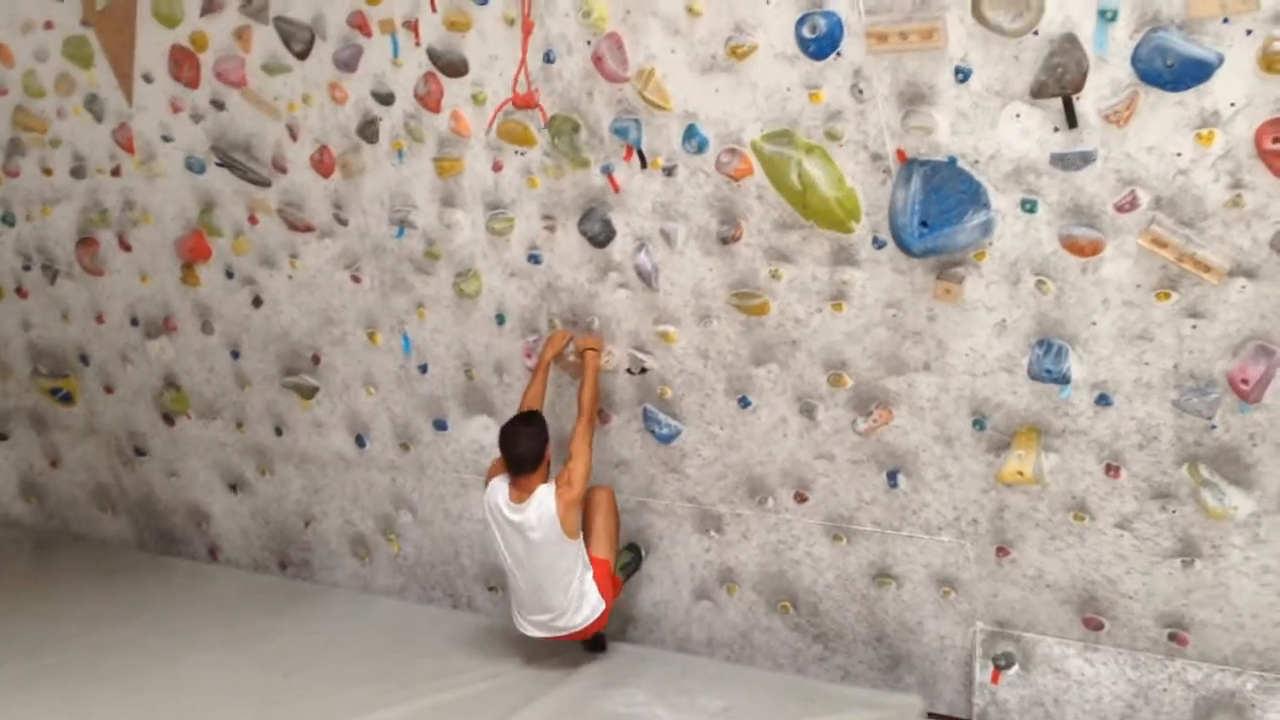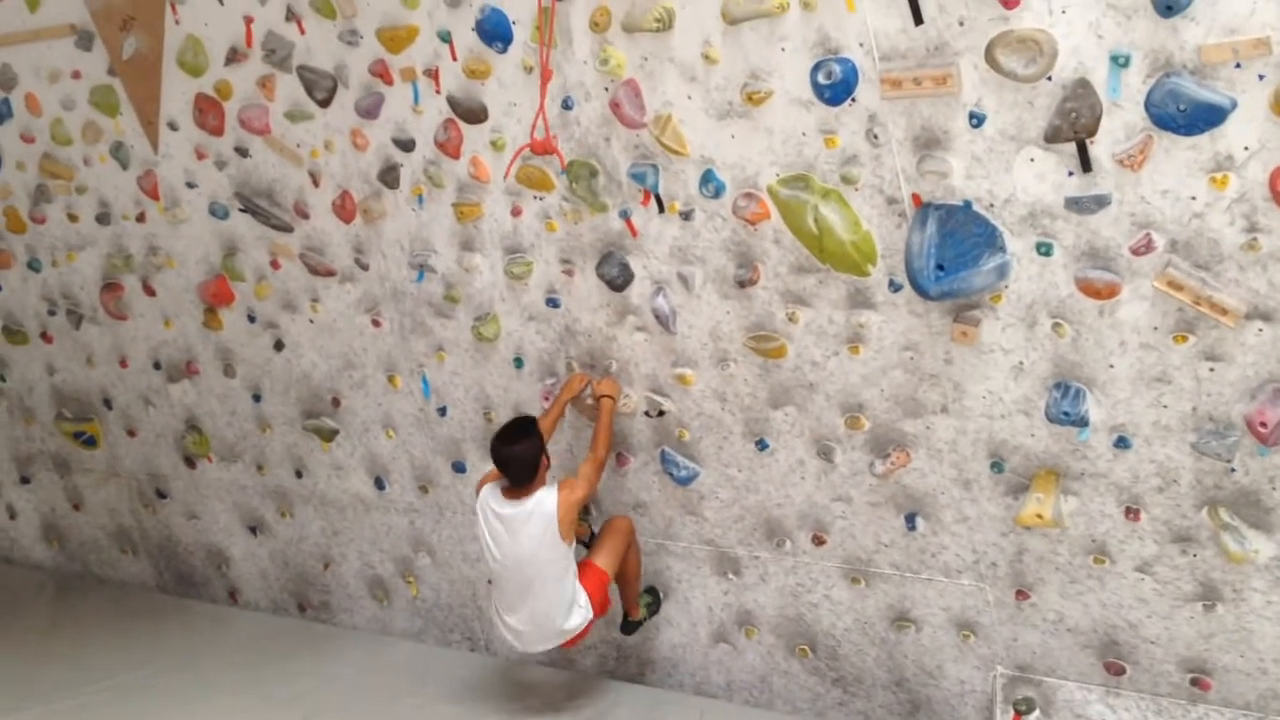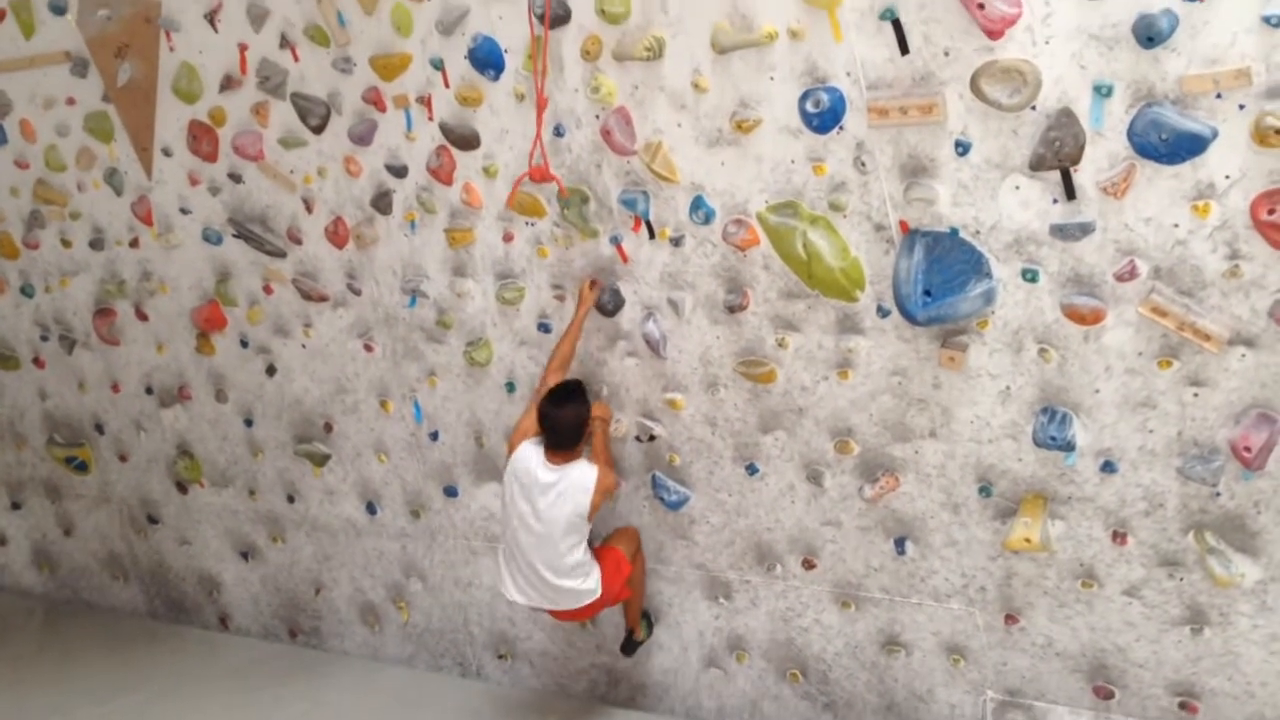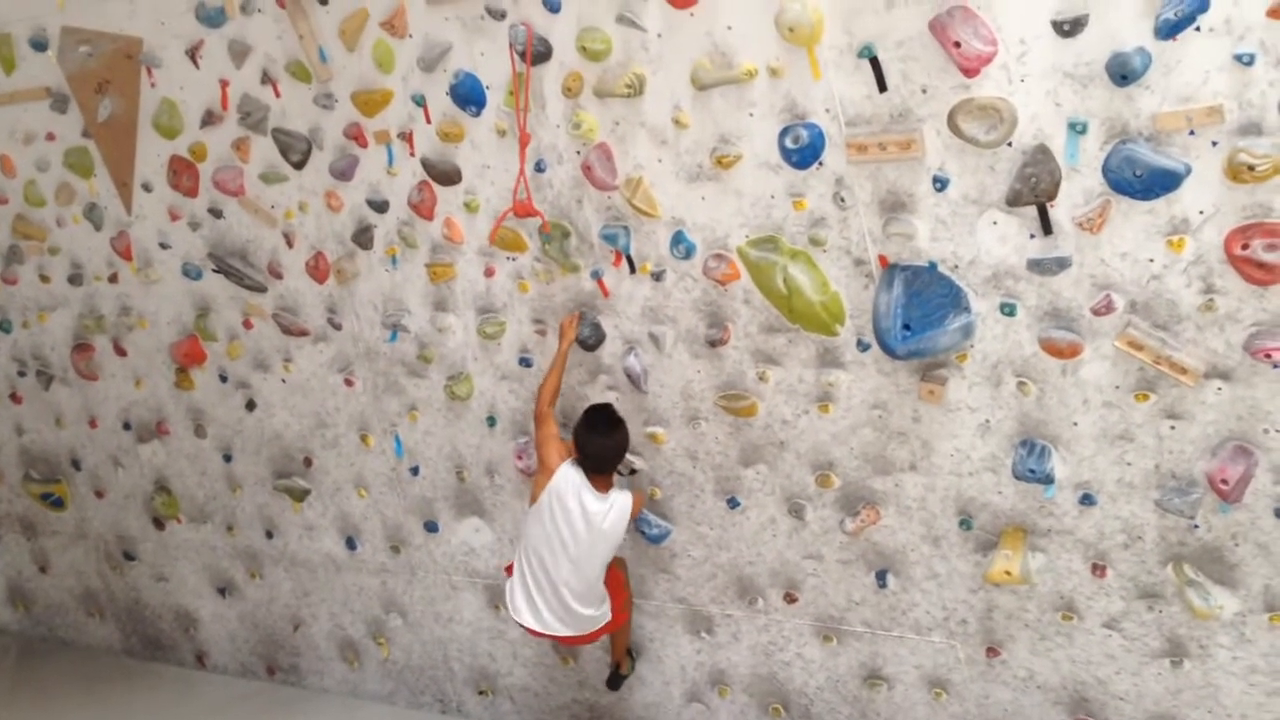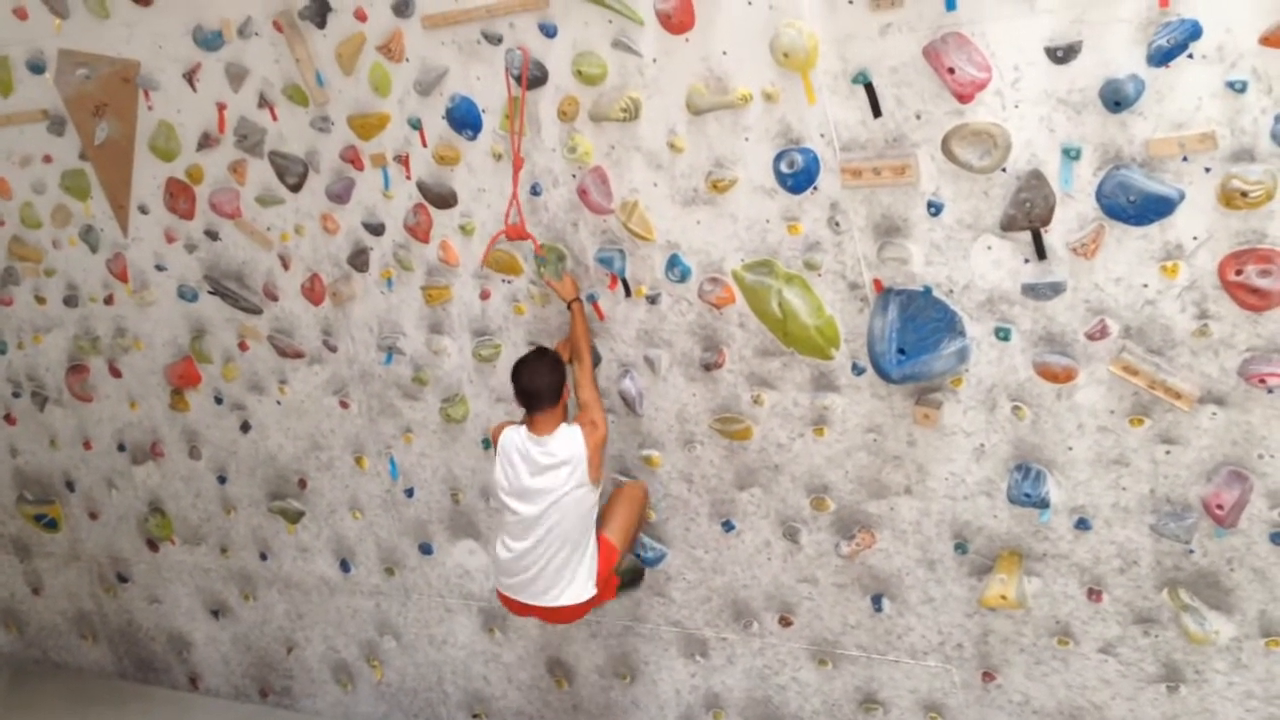
dt=1s
person 1, frame 1
left shoulder: (493, 486)
right shoulder: (564, 496)
left elbow: (524, 417)
right elbow: (586, 419)
left wrist: (547, 357)
right wrist: (590, 355)
left hip: (531, 626)
right hip: (584, 619)
right knee: (600, 494)
right ankle: (614, 573)
person 1, frame 2
left shoulder: (486, 491)
right shoulder: (564, 501)
left elbow: (522, 446)
right elbow: (598, 456)
left wrist: (564, 397)
right wrist: (607, 400)
left hip: (511, 630)
right hip: (566, 629)
right knee: (621, 526)
right ankle: (634, 613)
person 1, frame 3
left shoulder: (518, 451)
right shoulder: (598, 480)
left elbow: (550, 378)
left wrist: (581, 313)
right wrist: (601, 424)
left hip: (521, 588)
right hip: (577, 601)
right knee: (628, 537)
right ankle: (636, 632)
person 1, frame 4
left shoulder: (554, 473)
right shoulder: (630, 504)
left elbow: (543, 409)
left wrist: (565, 345)
left hip: (525, 611)
right hip: (585, 625)
right ankle: (620, 665)
person 1, frame 5
left shoulder: (502, 438)
right shoulder: (589, 437)
left elbow: (536, 405)
right elbow: (585, 365)
left wrist: (556, 359)
right wrist: (573, 301)
left hip: (512, 594)
right hip: (574, 601)
right knee: (634, 490)
right ankle: (617, 569)
